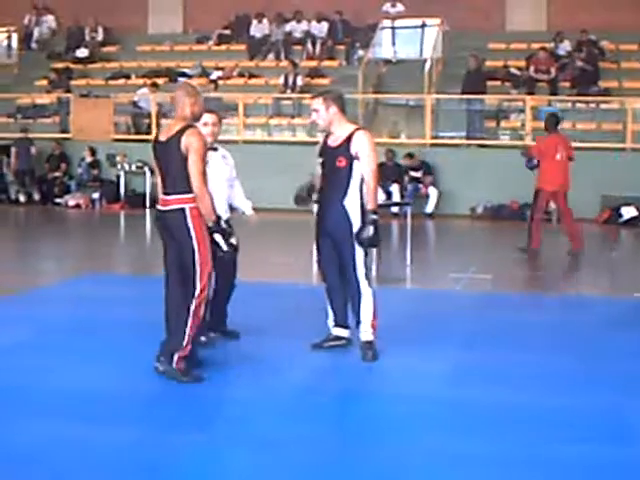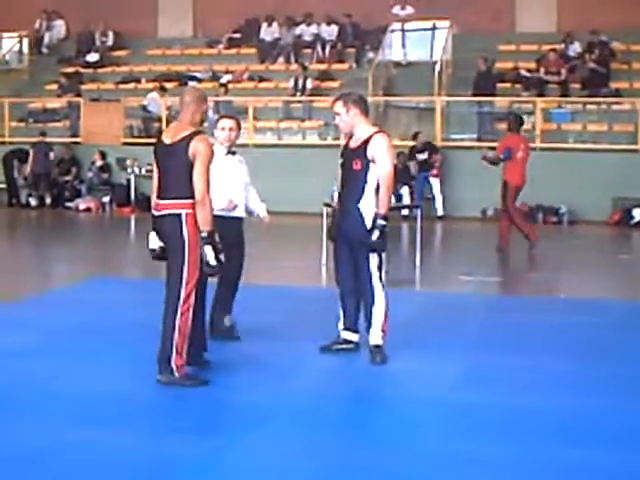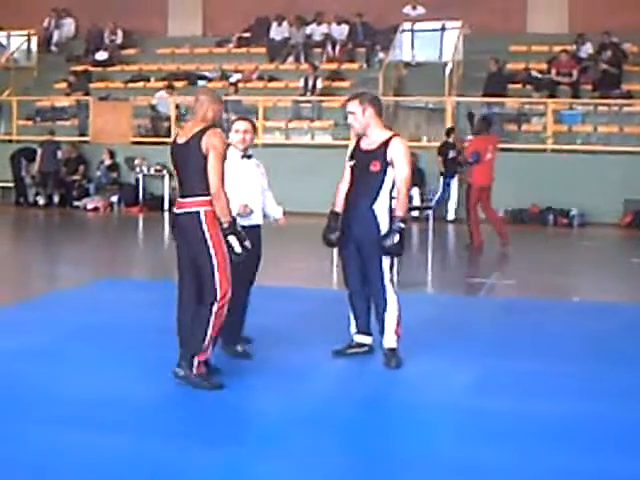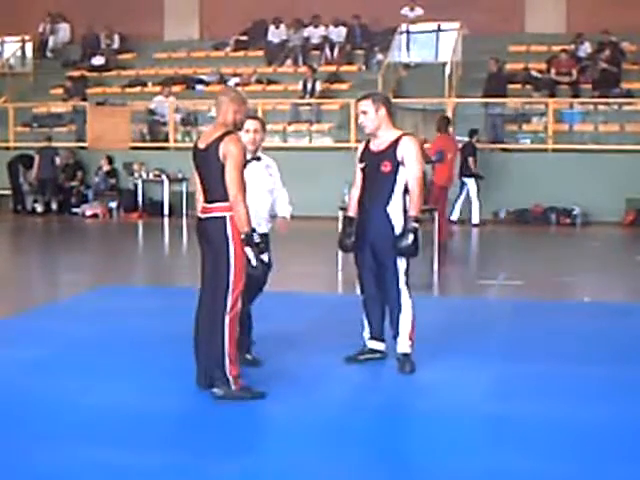
dt=0.7s
person 1, frame 1
left shoulder: (160, 135)
right shoulder: (192, 135)
right elbow: (198, 188)
right wrist: (215, 225)
left hip: (164, 213)
right hip: (186, 213)
left knee: (176, 285)
right knee: (196, 286)
left ankle: (180, 352)
right ankle: (171, 358)
person 1, frame 2
left shoulder: (163, 138)
right shoulder: (199, 142)
left elbow: (155, 187)
right elbow: (201, 197)
left wrist: (156, 226)
right wrist: (209, 237)
left hip: (162, 216)
right hip: (183, 218)
left knee: (193, 283)
right knee: (181, 293)
left ankle: (193, 351)
right ankle: (171, 368)
person 1, frame 3
left shoulder: (179, 137)
right shoulder: (213, 136)
right elbow: (216, 189)
right wrist: (230, 228)
left hip: (181, 214)
right hip: (202, 215)
left knee: (190, 290)
right knee: (219, 291)
left ankle: (191, 359)
right ankle: (192, 361)
person 1, frame 4
left shoulder: (201, 140)
right shoulder: (231, 142)
right elbow: (235, 197)
right wrist: (249, 238)
left hip: (206, 221)
right hip: (226, 222)
left knee: (210, 296)
right knee: (228, 301)
left ankle: (206, 373)
right ankle: (226, 381)
person 2, frame 1
left shoulder: (359, 138)
right shoulder: (325, 141)
left elbow: (370, 180)
left wrist: (371, 218)
right wrist: (310, 189)
left hip: (350, 218)
right hip: (325, 219)
left knee: (357, 278)
right knee: (332, 278)
left ankle: (367, 337)
right ankle: (339, 332)
person 2, frame 2
left shoulder: (379, 141)
right shoulder: (349, 142)
left elbow: (386, 185)
left wrist: (380, 223)
right wrist: (336, 216)
left hip: (365, 223)
right hip: (345, 222)
left knee: (370, 282)
right knee: (346, 281)
left ankle: (376, 342)
right ankle: (348, 335)
person 2, frame 3
left shoulder: (395, 145)
right shoulder: (355, 146)
left elbow: (402, 189)
left wrist: (397, 226)
right wrist: (334, 218)
left hip: (376, 227)
right hip: (350, 226)
left knee: (382, 286)
right knee: (355, 284)
left ankle: (390, 345)
right ankle: (361, 338)
person 2, frame 4
left shoulder: (405, 144)
right shoulder: (364, 148)
left elbow: (415, 187)
left wrist: (411, 226)
right wrist: (349, 223)
left hip: (391, 228)
right hip: (365, 228)
left knee: (396, 290)
right knee: (369, 289)
left ankle: (404, 350)
right ankle: (374, 344)
person 3, frame 1
left shoulder: (225, 156)
left elbow: (234, 186)
left wrist: (246, 208)
left hip: (223, 223)
left knee: (227, 275)
left ankle: (217, 323)
right ankle: (199, 328)
person 3, frame 2
left shoulder: (240, 162)
left elbow: (248, 190)
left wrist: (261, 210)
right wrist: (220, 202)
left hip: (235, 222)
right hip: (215, 220)
left knee: (232, 274)
right knee: (228, 267)
left ankle: (220, 323)
right ankle: (221, 317)
person 3, frame 3
left shoulder: (257, 165)
right shoulder: (222, 161)
left elbow: (265, 194)
left wrist: (277, 212)
right wrist: (235, 207)
left hip: (253, 229)
left knee: (245, 281)
right knee: (237, 283)
left ankle: (232, 332)
right ankle: (231, 338)
person 3, frame 4
left shoulder: (269, 164)
left elbow: (279, 192)
left wrist: (283, 213)
left hip: (261, 234)
left knee: (256, 283)
right knee: (240, 290)
left ankle: (238, 334)
right ankle: (240, 347)
person 4, frame 1
left shoulder: (545, 141)
right shoulder: (565, 140)
left elbow: (527, 153)
right elbow: (571, 158)
left wrist: (531, 157)
left hip: (546, 184)
right hip: (562, 183)
left knee: (536, 213)
right knee: (565, 214)
left ankle: (533, 246)
right ankle: (577, 245)
person 4, frame 2
left shoulder: (507, 140)
right shoulder: (525, 141)
left elbow: (496, 160)
left wrist: (486, 157)
left hip: (510, 180)
right hip: (520, 179)
left knee: (510, 210)
right knee: (507, 209)
left ankle: (531, 235)
right ankle: (504, 243)
person 4, frame 3
left shoulder: (475, 142)
right shoulder: (493, 140)
left elbow: (467, 161)
left hip: (476, 180)
right hip: (488, 180)
left knee: (471, 210)
right knee: (487, 208)
left ankle: (476, 242)
right ankle: (503, 235)
person 4, frame 4
left shoulder: (438, 140)
right shoulder: (452, 140)
left elbow: (429, 159)
left hip: (437, 179)
right hip: (447, 179)
left knee: (431, 207)
right knee: (441, 209)
left ankle: (445, 233)
right ankle: (442, 240)
